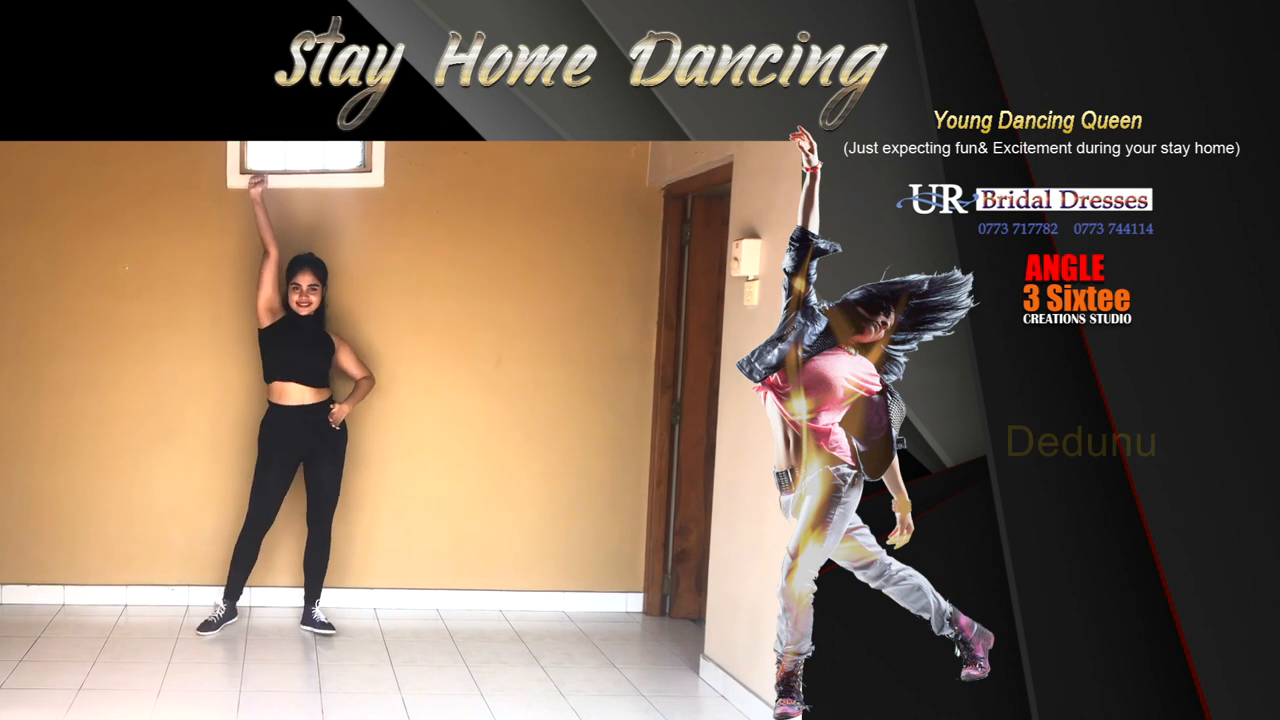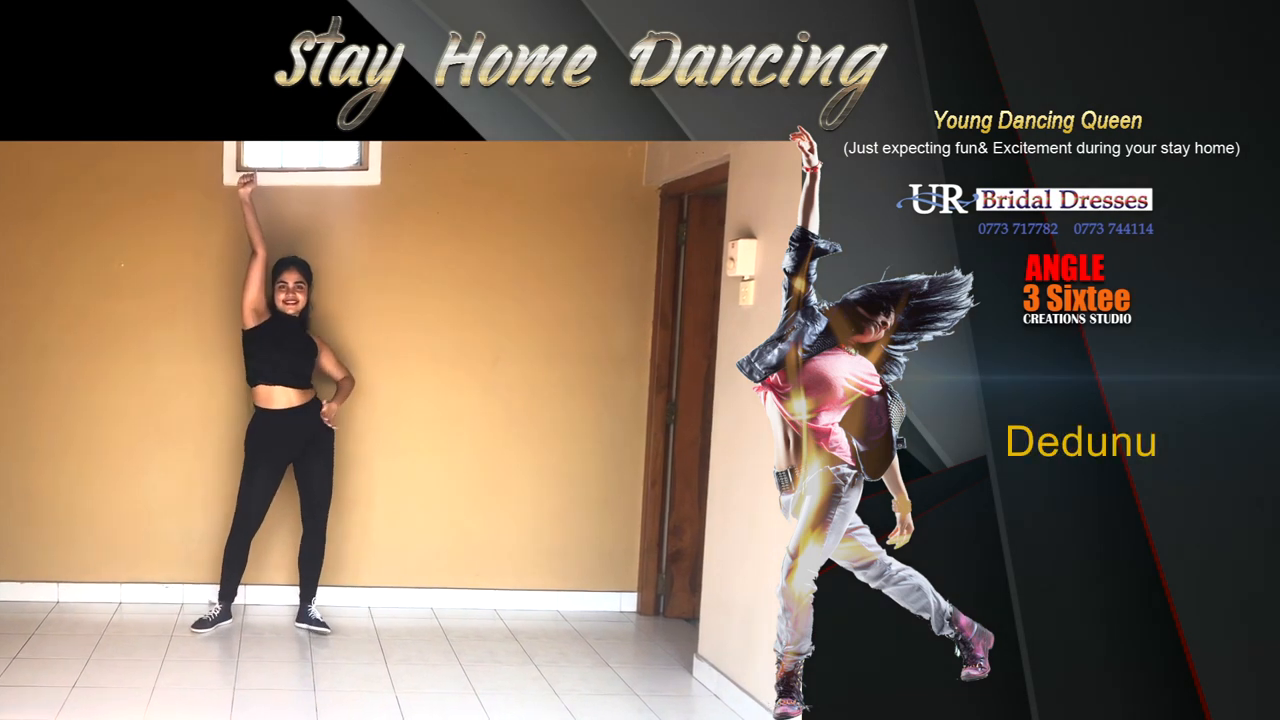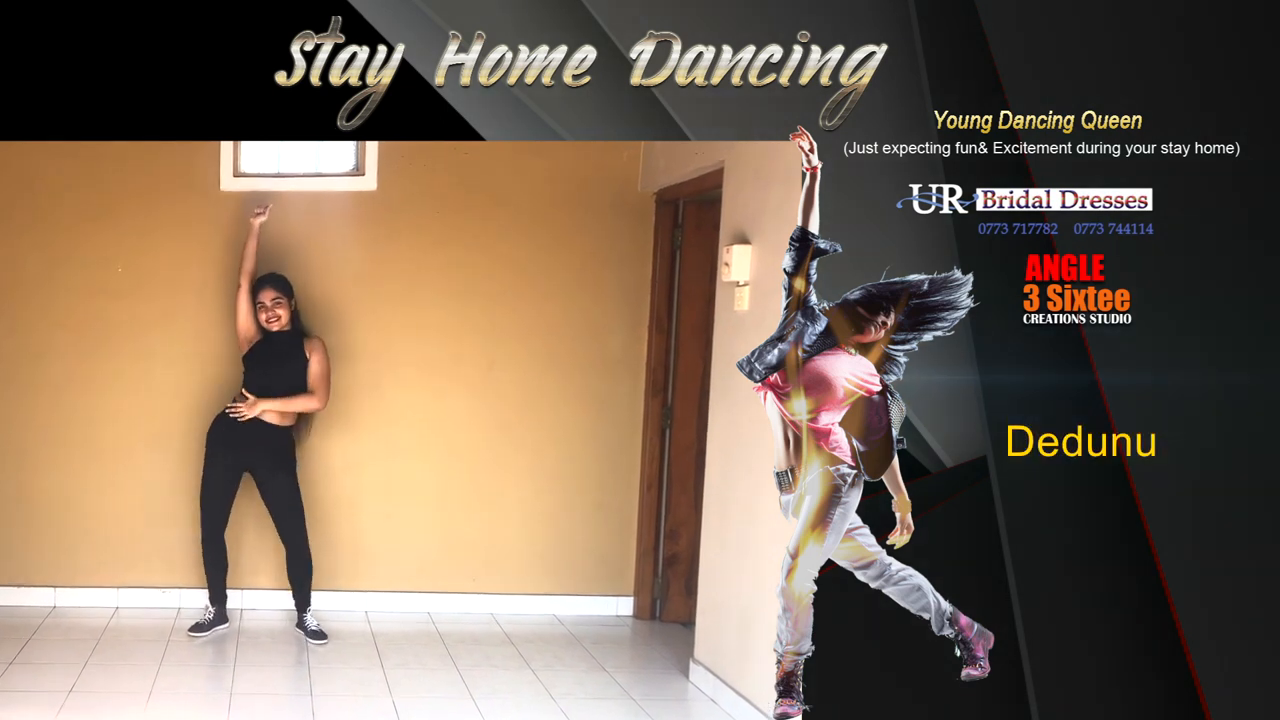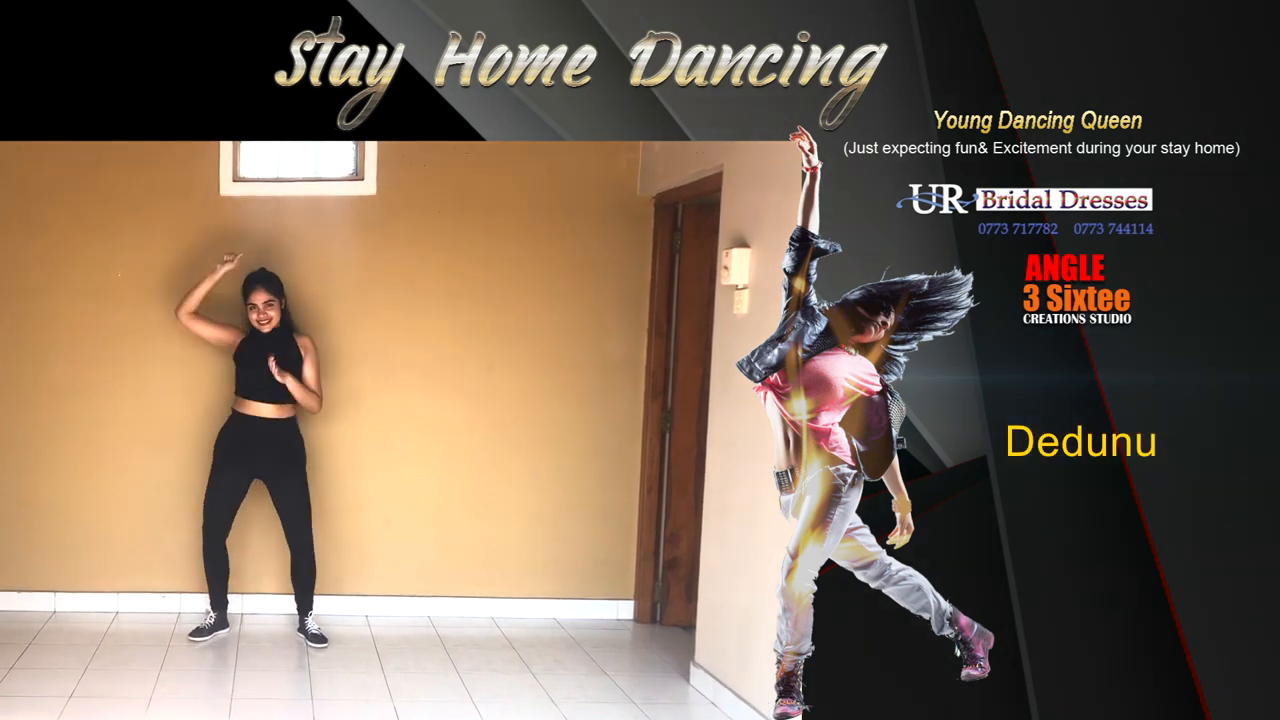
dt=0.7s
person 1, frame 1
left shoulder: (868, 379)
right shoulder: (805, 320)
left elbow: (881, 445)
right elbow: (805, 243)
left wrist: (902, 504)
right wrist: (814, 173)
left hip: (833, 475)
right hip: (793, 481)
left knee: (796, 576)
right knee: (875, 566)
person 1, frame 2
left shoulder: (869, 380)
right shoulder: (805, 318)
left elbow: (881, 445)
right elbow: (807, 243)
left wrist: (903, 503)
right wrist: (813, 172)
left hip: (832, 473)
right hip: (792, 482)
left knee: (795, 576)
right knee: (877, 566)
person 1, frame 3
left shoulder: (868, 380)
right shoulder: (805, 318)
left elbow: (881, 445)
right elbow: (805, 241)
left wrist: (902, 504)
right wrist: (813, 172)
left hip: (833, 475)
right hip: (792, 481)
left knee: (795, 576)
right knee: (876, 567)
person 1, frame 4
left shoulder: (869, 380)
right shoulder: (806, 318)
left elbow: (881, 446)
right elbow: (805, 242)
left wrist: (903, 504)
right wrist: (814, 172)
left hip: (832, 474)
right hip: (791, 480)
left knee: (796, 576)
right knee: (876, 566)
person 2, frame 1
left shoulder: (328, 336)
right shoulder: (272, 320)
left elbow: (365, 376)
right elbow: (272, 253)
left wrist: (347, 405)
right wrist: (256, 201)
left hip: (325, 429)
right hip: (280, 428)
left knee: (320, 523)
right knee: (258, 520)
left ankle: (311, 608)
right ankle: (228, 604)
person 2, frame 2
left shoulder: (311, 341)
right shoulder: (257, 321)
left elbow: (344, 377)
right elbow: (258, 254)
left wrist: (334, 403)
right wrist: (245, 200)
left hip: (312, 430)
right hip: (267, 432)
left knee: (315, 521)
right knee: (245, 522)
left ankle: (307, 608)
right ankle: (223, 605)
person 2, frame 3
left shoulder: (311, 347)
right shoulder: (253, 342)
left elbow: (318, 399)
right elbow: (243, 283)
left wrist: (264, 404)
right wrist: (255, 228)
left hip: (275, 447)
right hip: (229, 435)
left knee: (295, 537)
right knee: (211, 526)
left ankle: (304, 614)
right ankle: (218, 609)
person 2, frame 4
left shoulder: (300, 344)
right shoulder: (240, 342)
left elbow: (315, 402)
right elbow: (186, 314)
left wrist: (284, 377)
right wrist: (219, 273)
left hip: (283, 445)
right hip: (236, 441)
left knee: (300, 537)
right knee: (213, 531)
left ankle: (306, 618)
right ankle: (218, 615)
